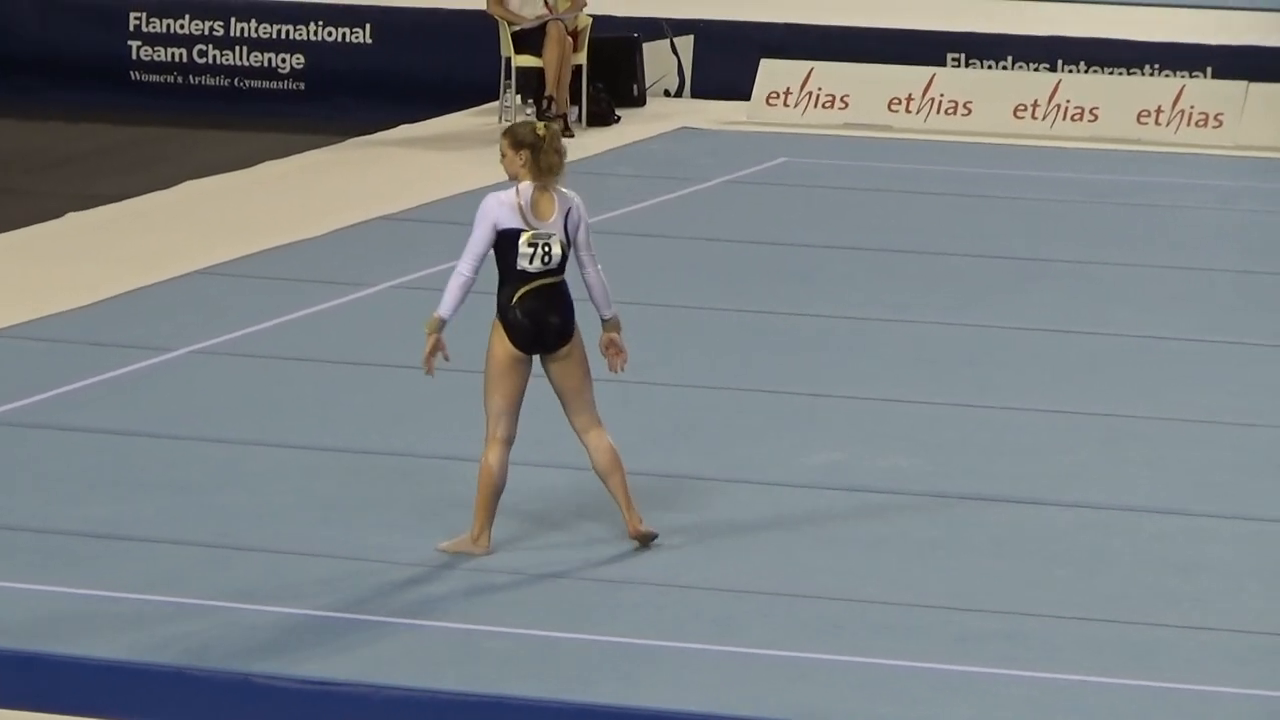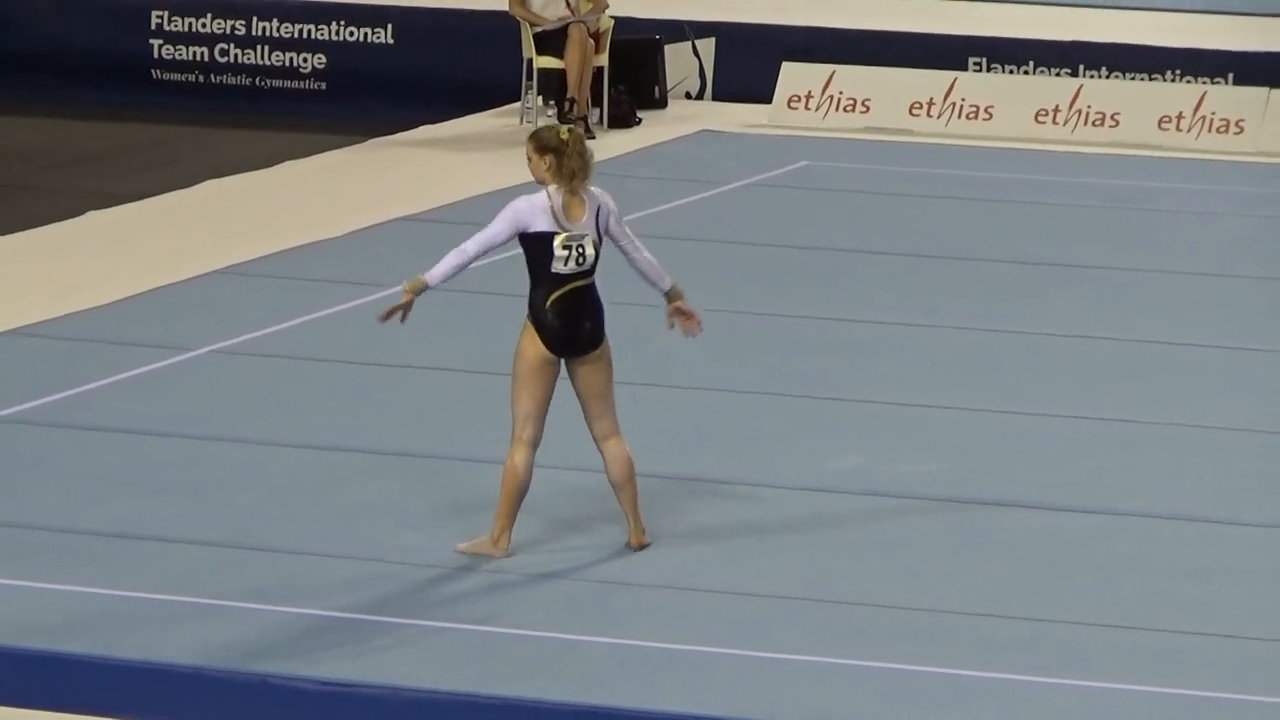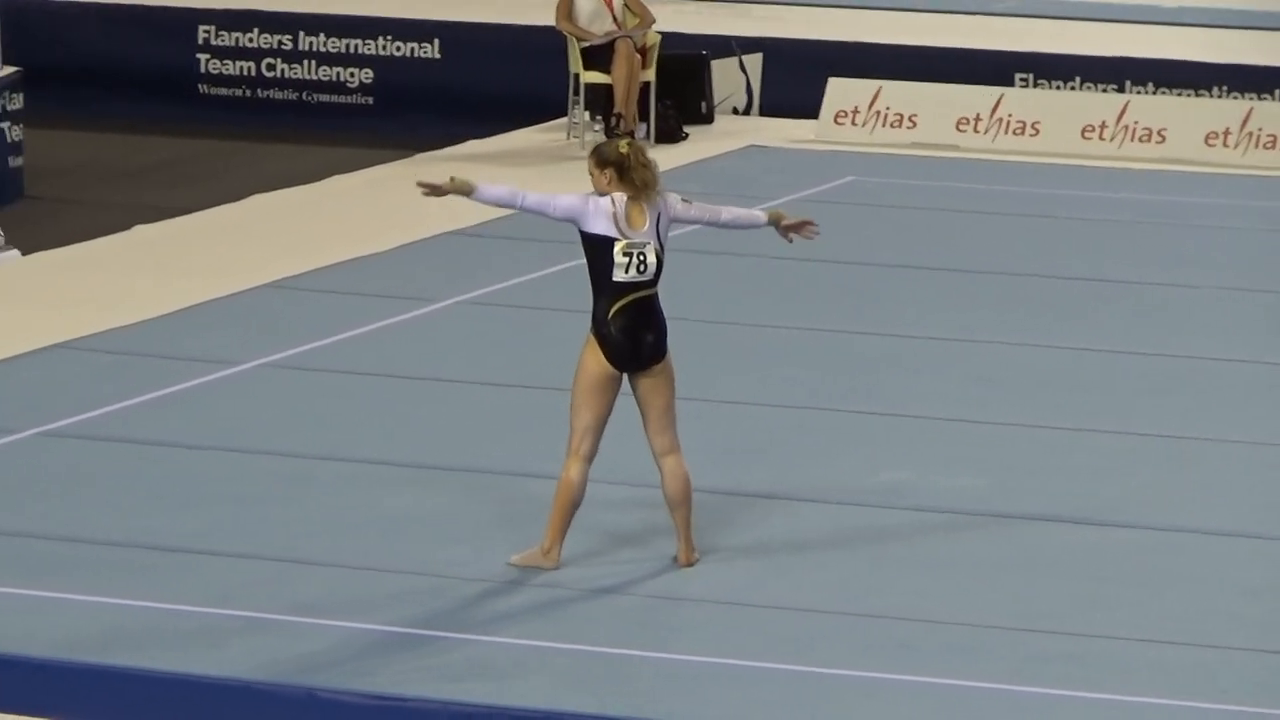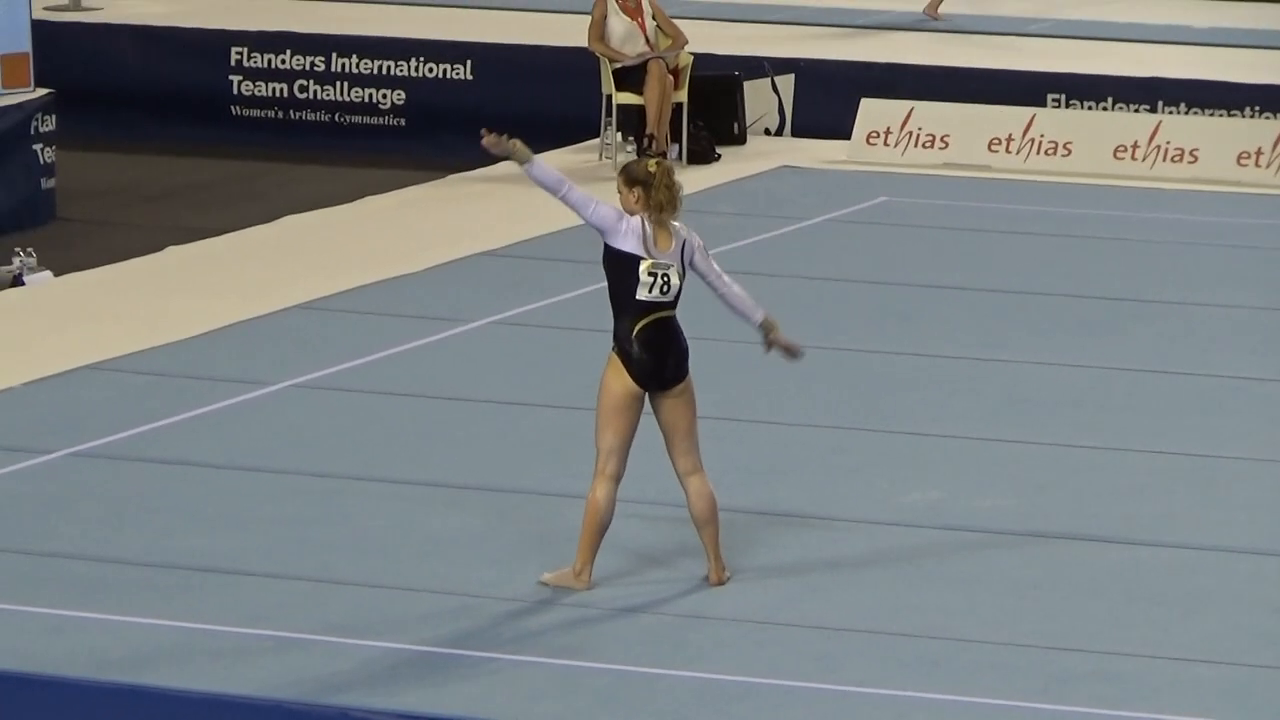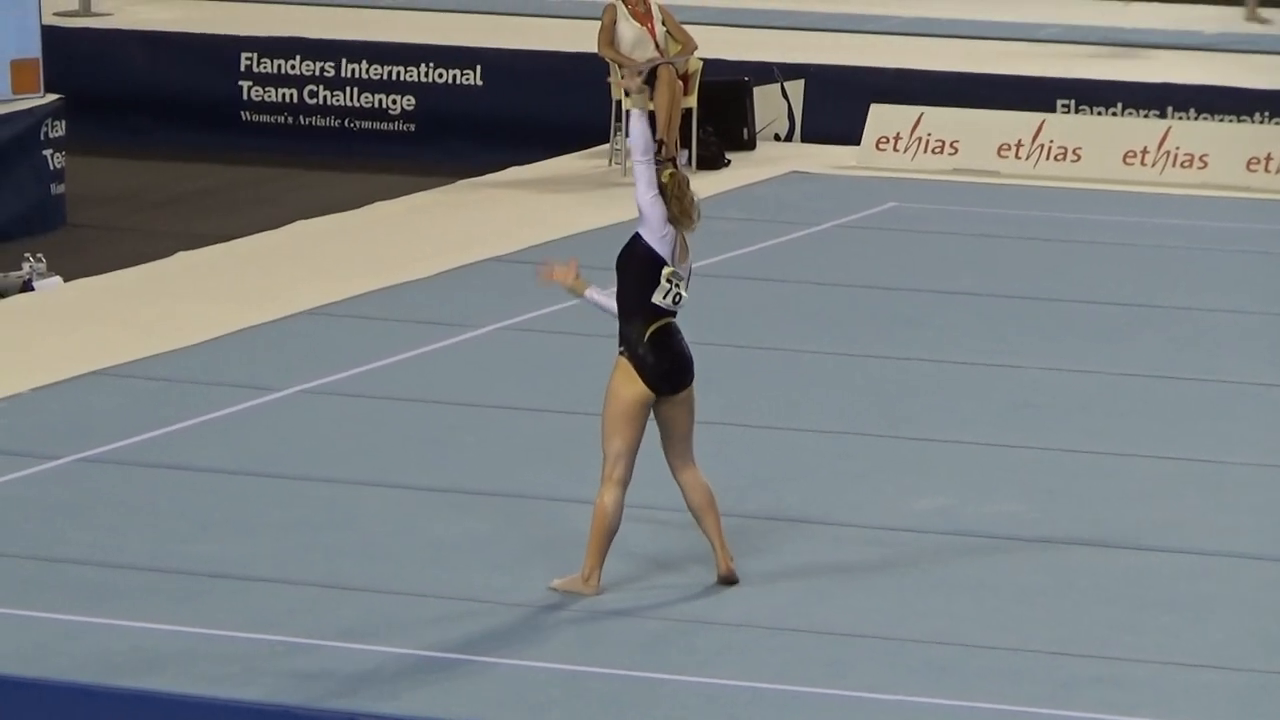
dt=0.4s
person 1, frame 1
left shoulder: (496, 204)
right shoulder: (570, 203)
left elbow: (467, 267)
right elbow: (590, 268)
left wrist: (437, 326)
right wrist: (610, 325)
left hip: (515, 321)
right hip: (558, 319)
left knee: (498, 437)
right knee: (589, 425)
left ankle: (478, 535)
right ankle: (633, 519)
person 1, frame 2
left shoulder: (528, 208)
right shoulder: (599, 201)
left elbow: (471, 250)
right elbow: (636, 251)
left wrist: (419, 286)
right wrist: (672, 295)
left hip: (546, 324)
right hip: (589, 321)
left knee: (525, 438)
right knee: (608, 432)
left ankle: (499, 537)
right ankle: (636, 530)
person 1, frame 3
left shoulder: (591, 209)
right shoulder: (662, 207)
left elbow: (525, 200)
right elbow: (719, 215)
left wrist: (464, 189)
right wrist: (774, 219)
left hip: (609, 336)
right hip: (651, 335)
left knee: (580, 450)
right knee: (667, 449)
left ankle: (549, 549)
right ankle: (686, 547)
person 1, frame 4
left shoulder: (621, 227)
right shoulder: (685, 237)
left elbow: (565, 191)
right elbow: (725, 285)
left wrist: (519, 154)
right wrist: (767, 327)
left hip: (632, 358)
right hip: (673, 355)
left knee: (607, 472)
right knee: (691, 470)
left ankle: (581, 570)
right ankle: (716, 566)
person 1, frame 5
left shoulder: (658, 231)
right shoulder: (680, 247)
left elbow: (643, 163)
left wrist: (638, 103)
right wrist: (581, 288)
left hip: (641, 364)
right hip: (677, 360)
left knee: (615, 476)
right knee: (685, 466)
left ankle: (589, 576)
right ankle: (723, 559)
